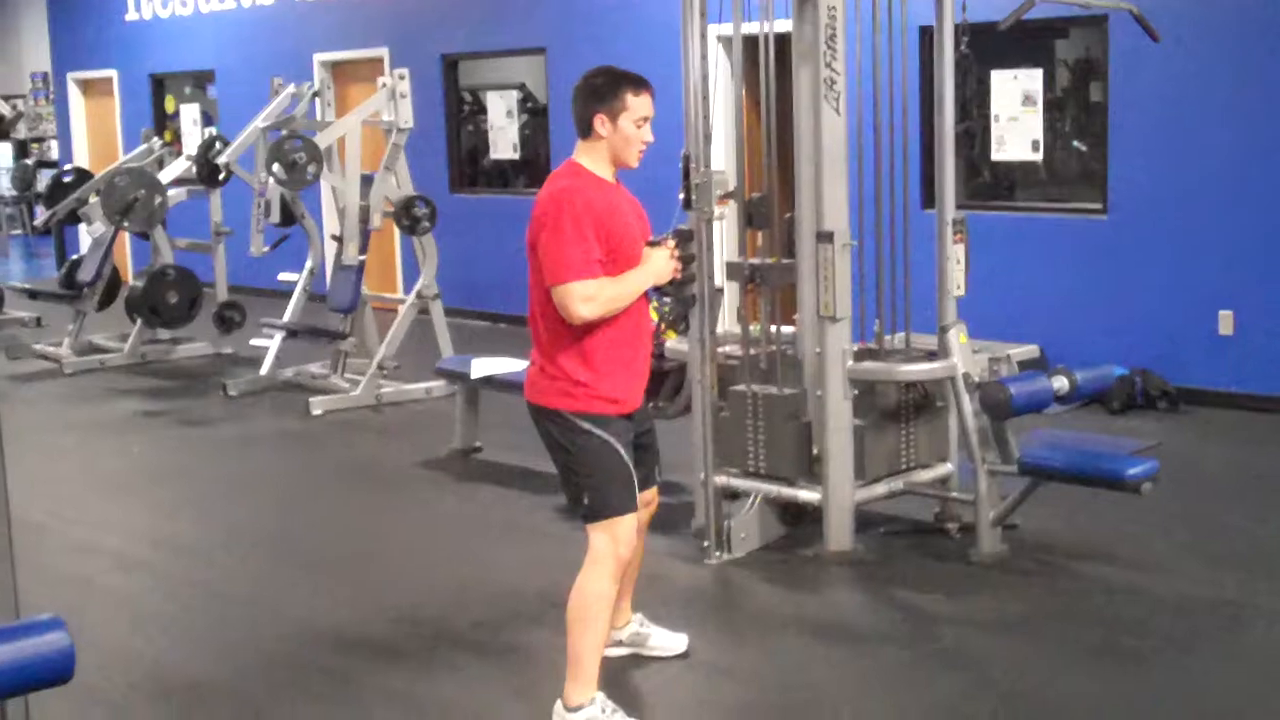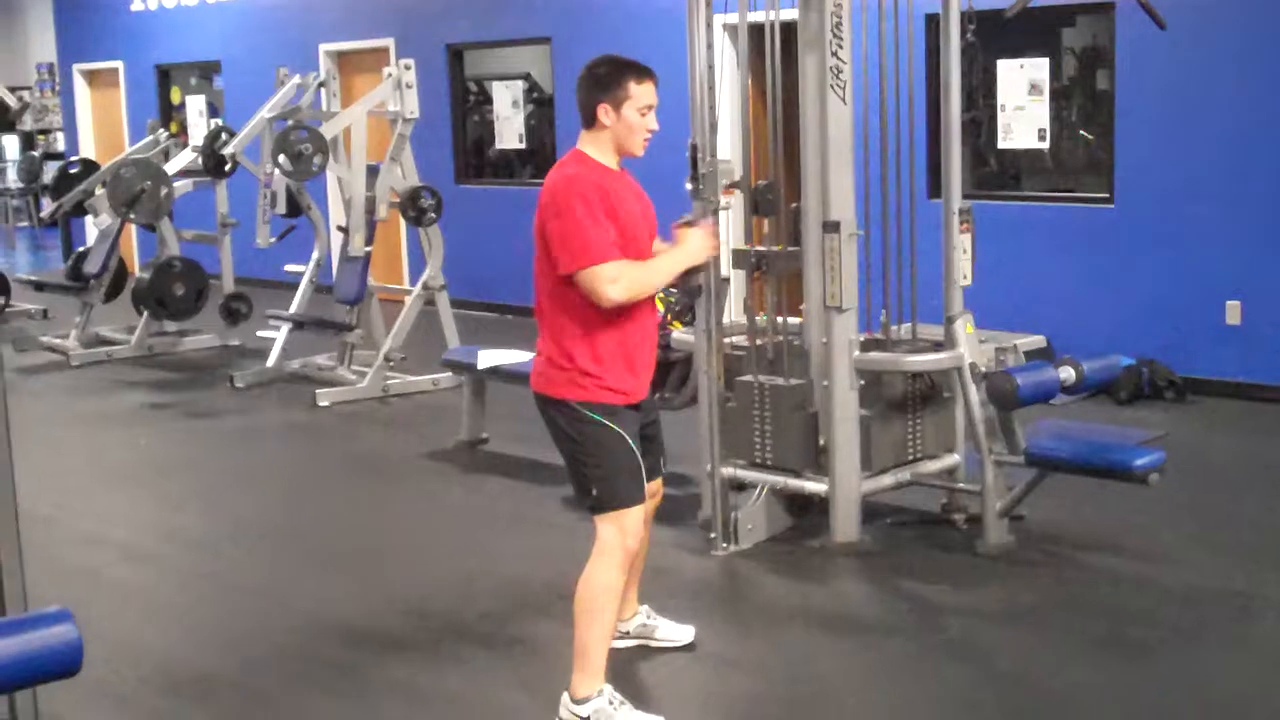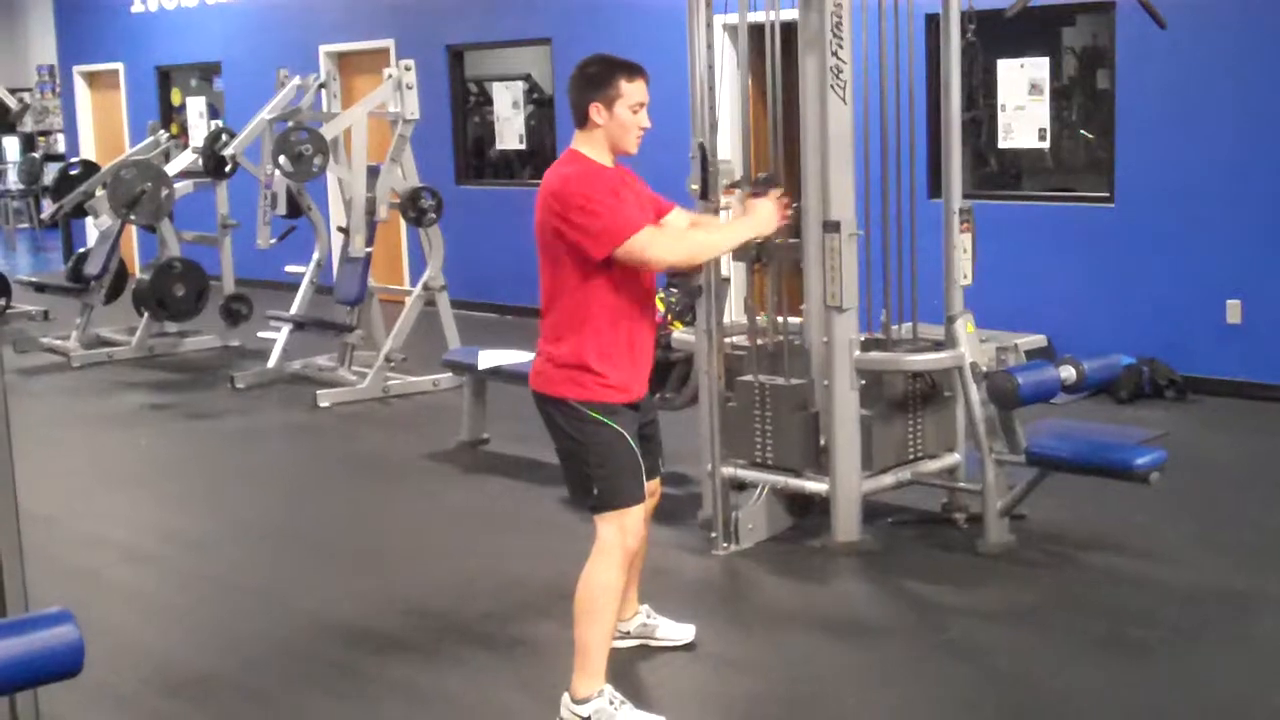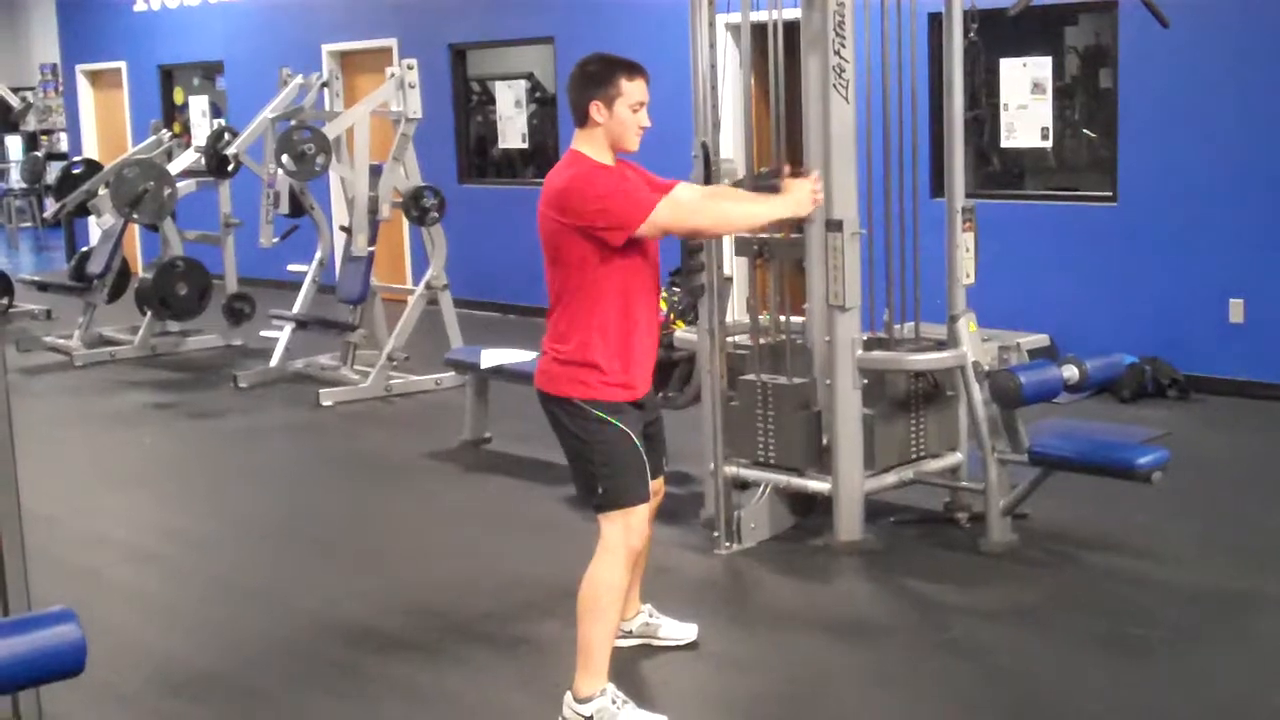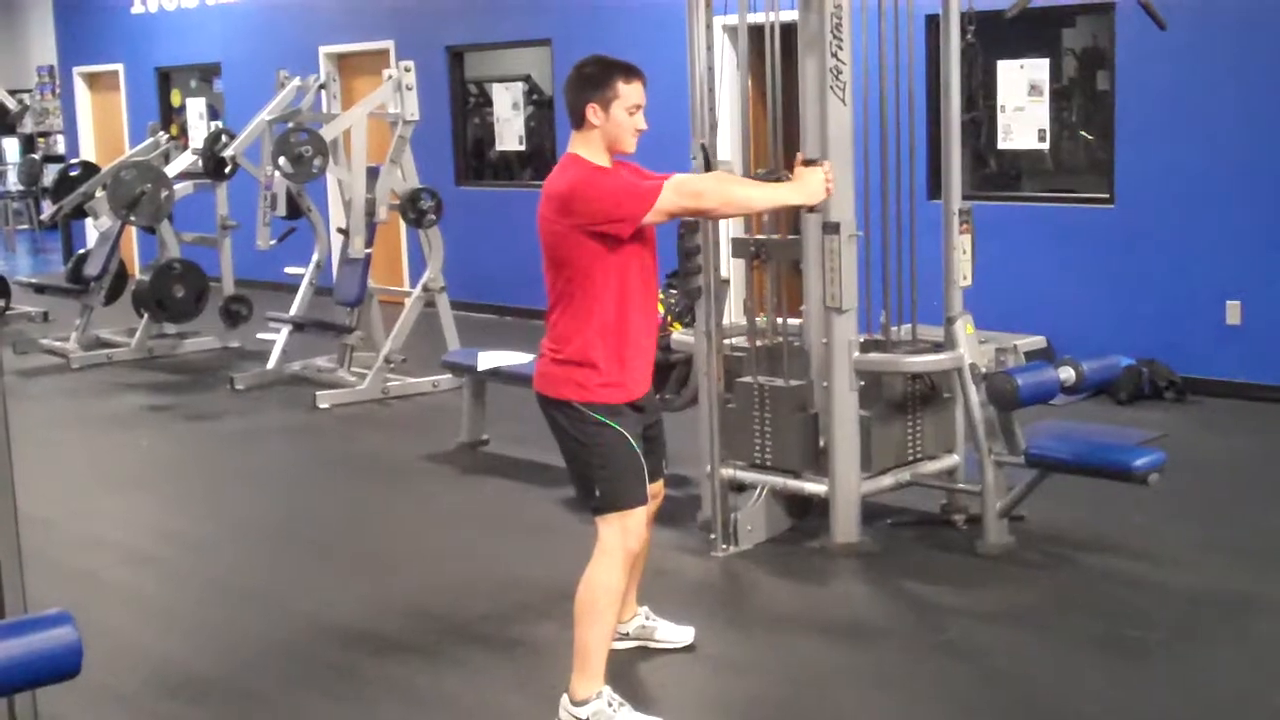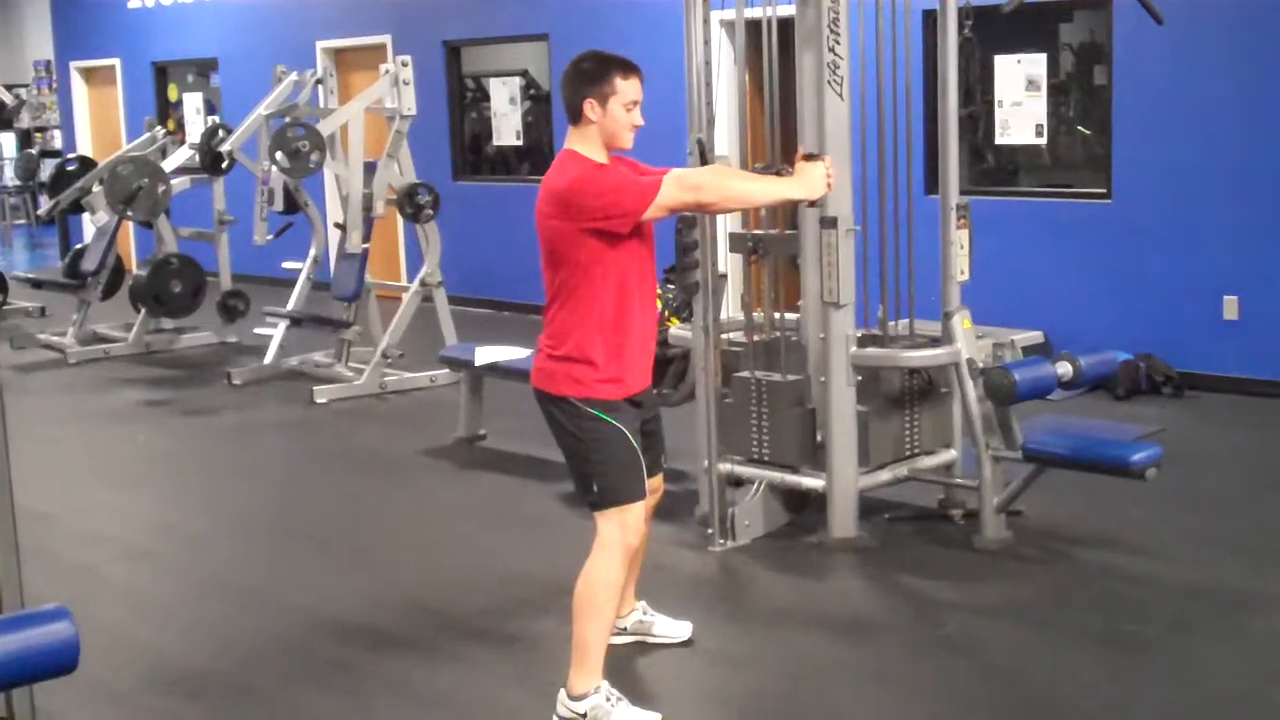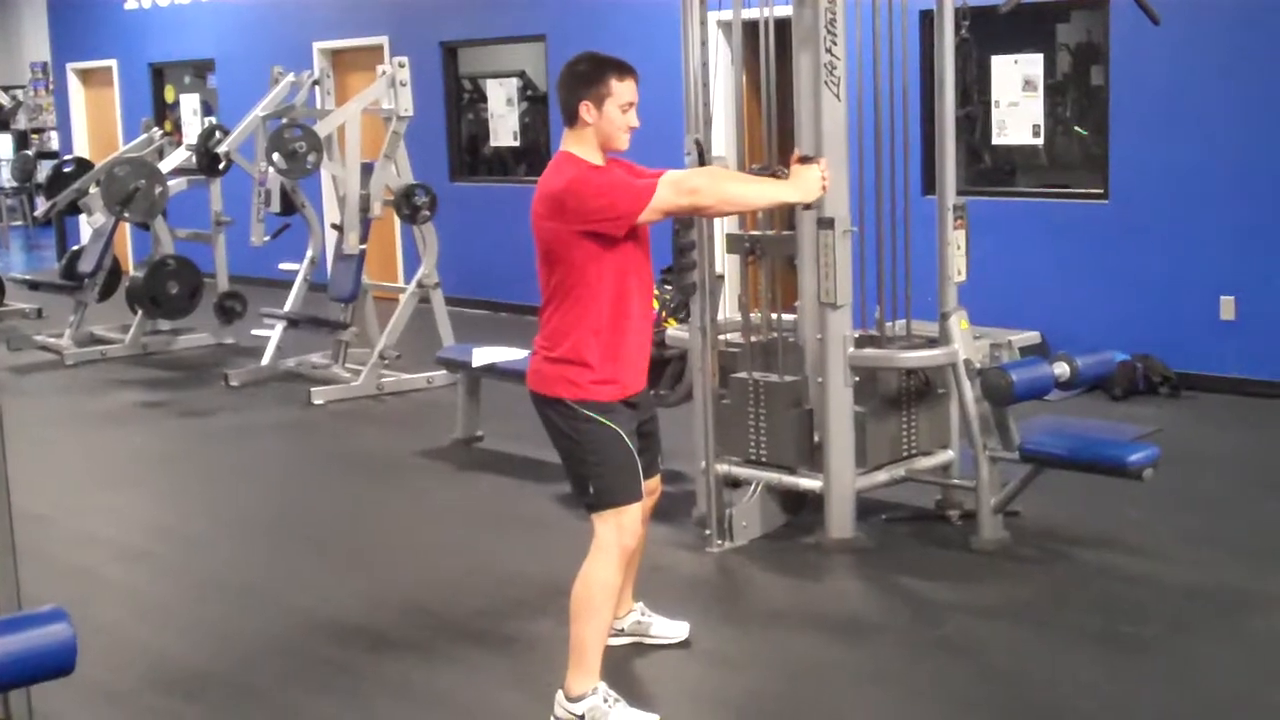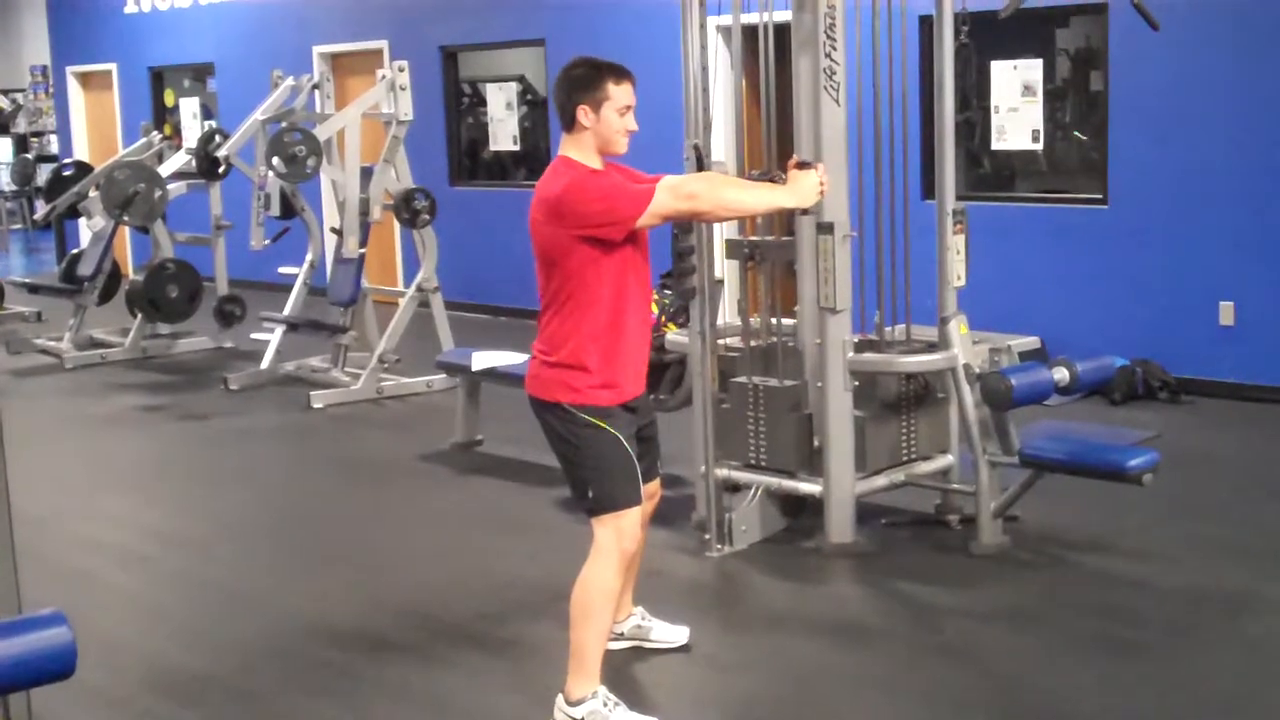
dt=0.2s
person 1, frame 1
left shoulder: (611, 191)
right shoulder: (568, 199)
right elbow: (580, 303)
left wrist: (657, 263)
right wrist: (650, 272)
left hip: (619, 391)
right hip: (581, 400)
left knee: (641, 506)
right knee: (613, 540)
left ankle: (620, 625)
person 1, frame 2
left shoulder: (616, 181)
right shoulder: (574, 187)
left elbow: (638, 262)
right elbow: (611, 286)
left wrist: (683, 246)
right wrist: (683, 256)
left hip: (622, 380)
right hip: (586, 389)
left knee: (647, 496)
right knee: (621, 530)
left ankle: (626, 618)
person 1, frame 3
left shoulder: (617, 179)
right shoulder: (573, 185)
left elbow: (681, 226)
right elbow: (664, 251)
left wrist: (744, 217)
right wrist: (747, 226)
left hip: (619, 379)
right hip: (583, 386)
left knee: (644, 496)
right knee: (620, 530)
left ankle: (625, 617)
person 1, frame 4
left shoulder: (621, 174)
right shoulder: (580, 185)
left elbow: (699, 197)
right elbow: (690, 217)
left wrist: (778, 197)
right wrist: (785, 207)
left hip: (624, 376)
right hip: (589, 385)
left knee: (649, 494)
right knee: (625, 528)
left ankle: (628, 615)
person 1, frame 5
left shoulder: (616, 176)
right shoulder: (581, 186)
left elbow: (700, 186)
right elbow: (698, 198)
left wrist: (789, 186)
right wrist: (796, 193)
left hip: (624, 379)
right hip: (587, 387)
left knee: (646, 497)
right knee: (622, 530)
left ankle: (624, 619)
person 1, frame 6
left shoulder: (612, 171)
right shoulder: (579, 183)
left elbow: (696, 182)
right elbow: (697, 194)
left wrist: (788, 180)
right wrist: (795, 188)
left hip: (622, 375)
right hip: (584, 384)
left knee: (646, 490)
right knee: (621, 526)
left ankle: (623, 613)
person 1, frame 7
left shoulder: (610, 172)
right shoulder: (575, 185)
left elbow: (693, 182)
right elbow: (693, 197)
left wrist: (784, 182)
right wrist: (792, 192)
left hip: (618, 377)
right hip: (581, 386)
left knee: (644, 491)
right knee: (619, 527)
left ankle: (621, 614)
person 1, frame 8
left shoulder: (609, 178)
right shoulder: (572, 190)
left elbow: (692, 187)
right elbow: (690, 202)
left wrist: (780, 187)
right wrist: (789, 197)
left hip: (617, 381)
right hip: (580, 390)
left knee: (644, 495)
right knee: (618, 531)
left ankle: (621, 619)
